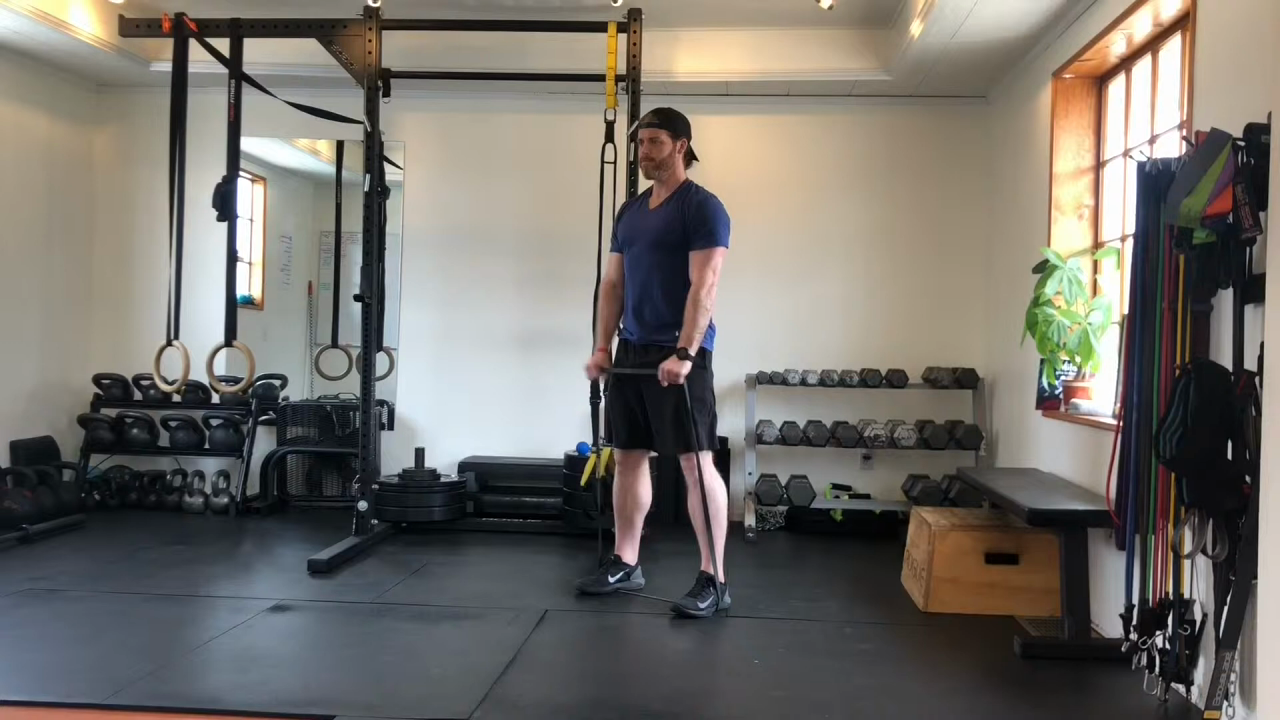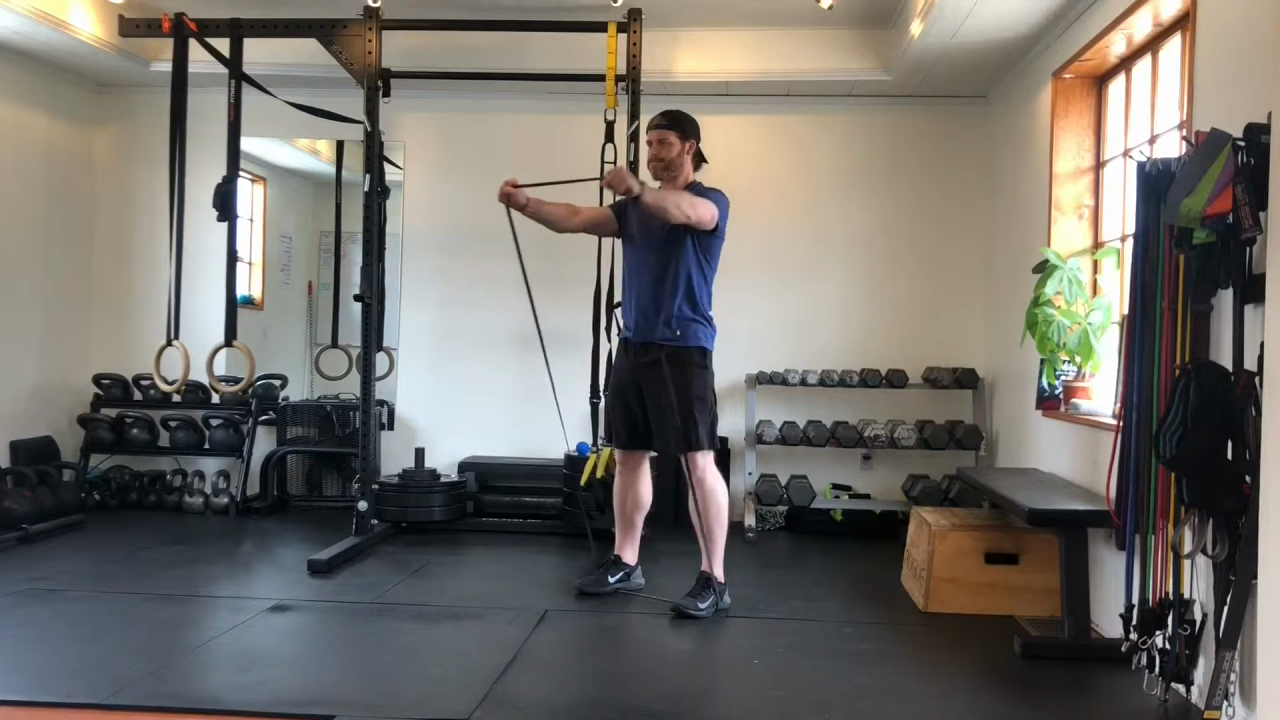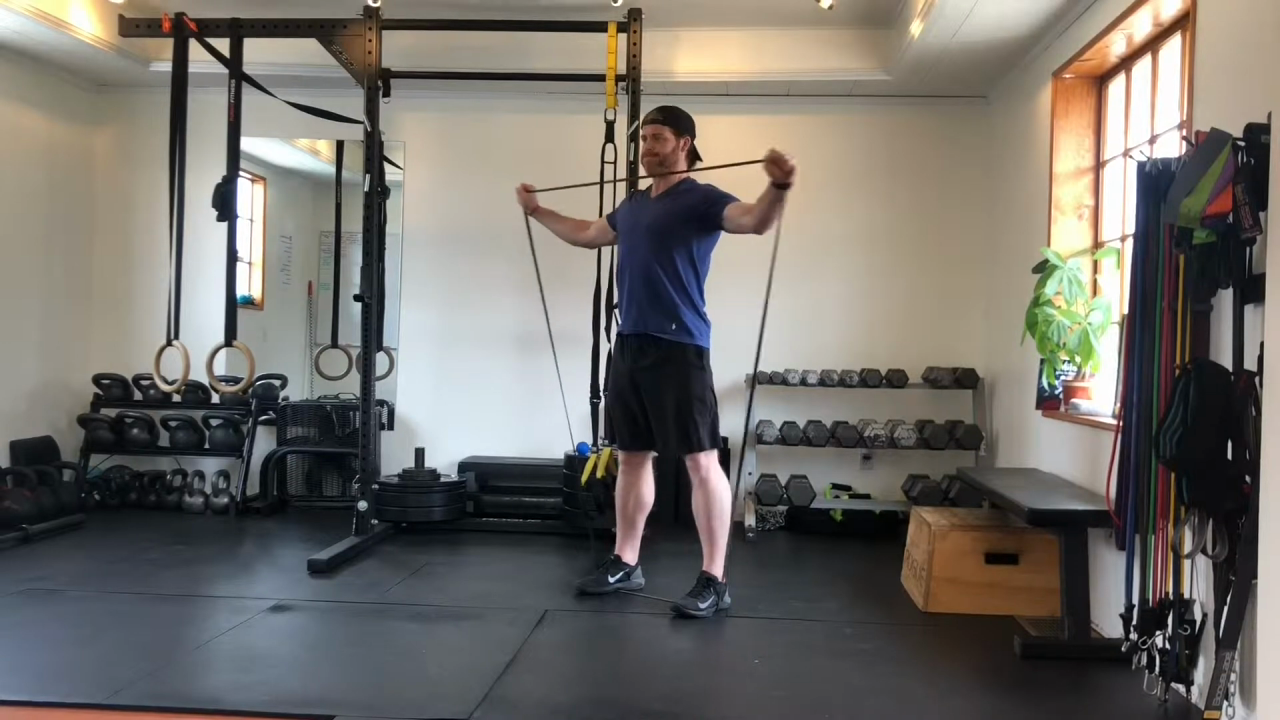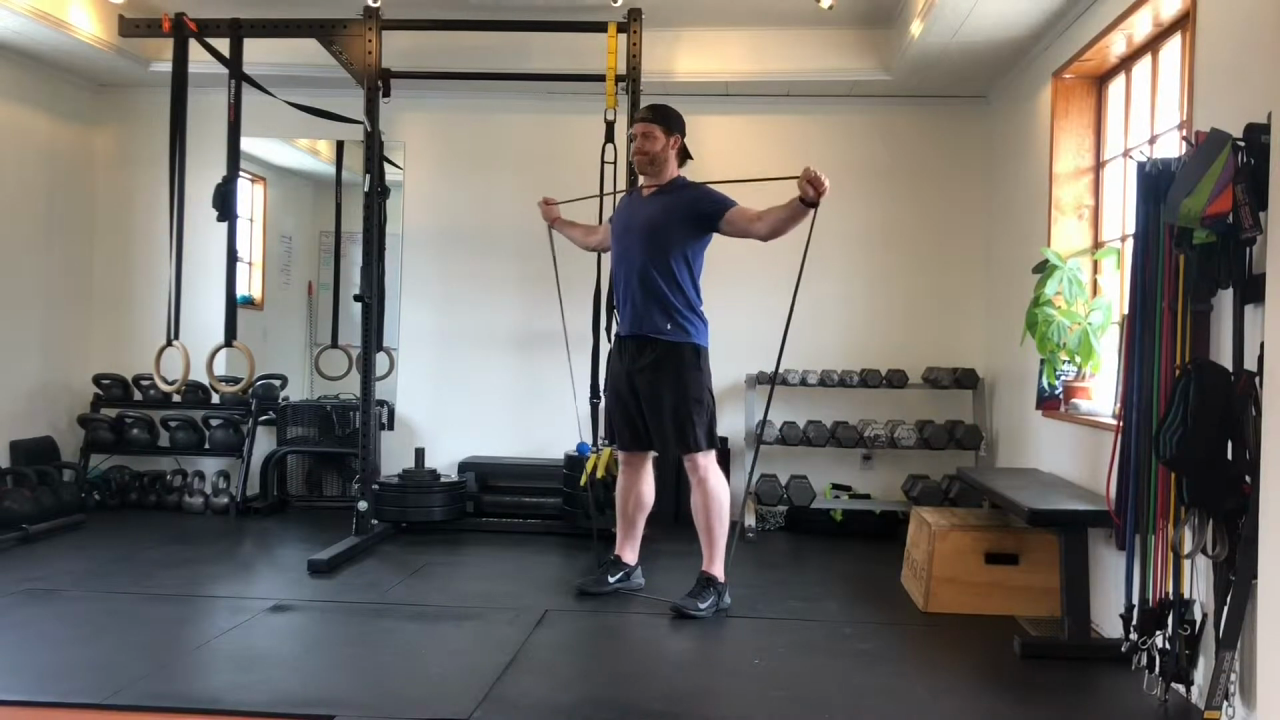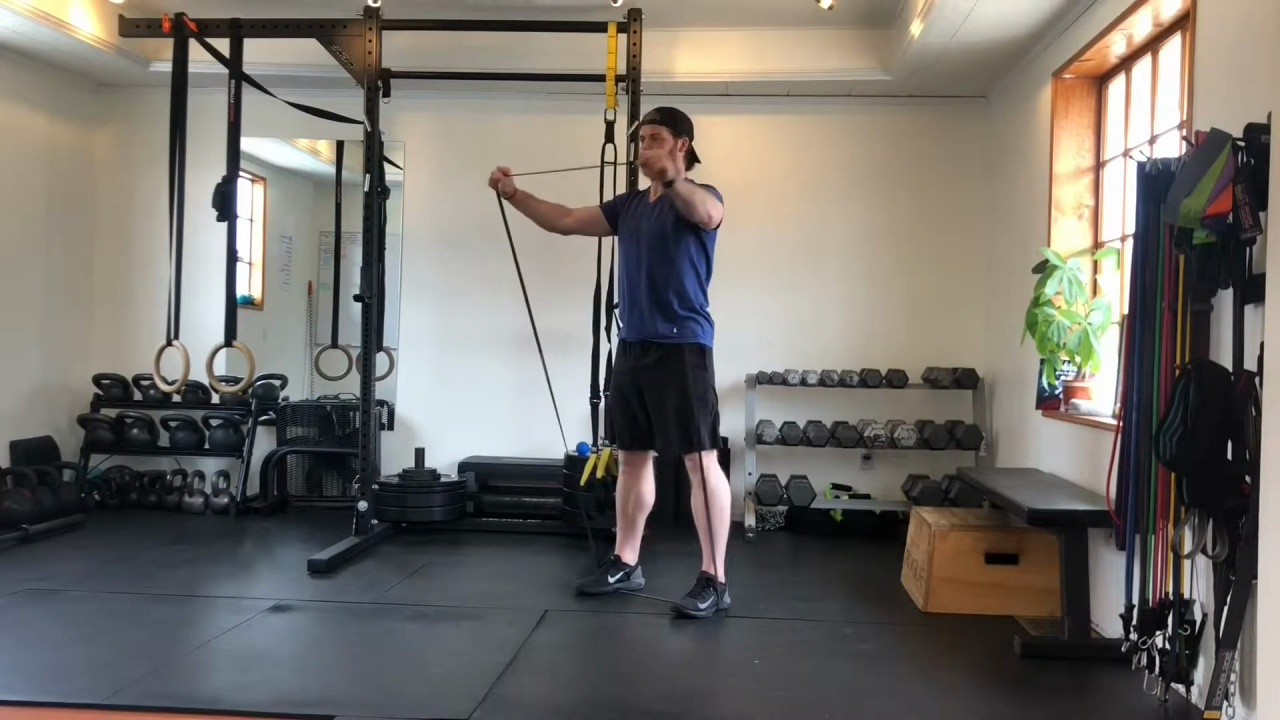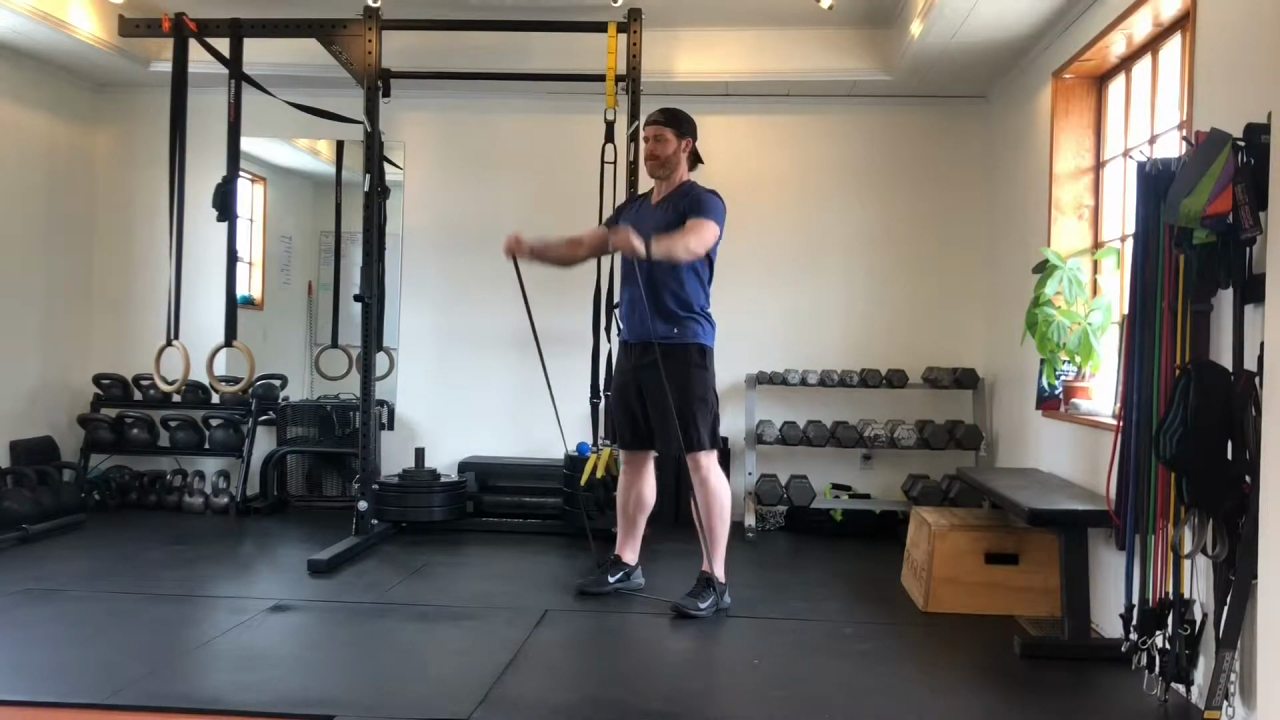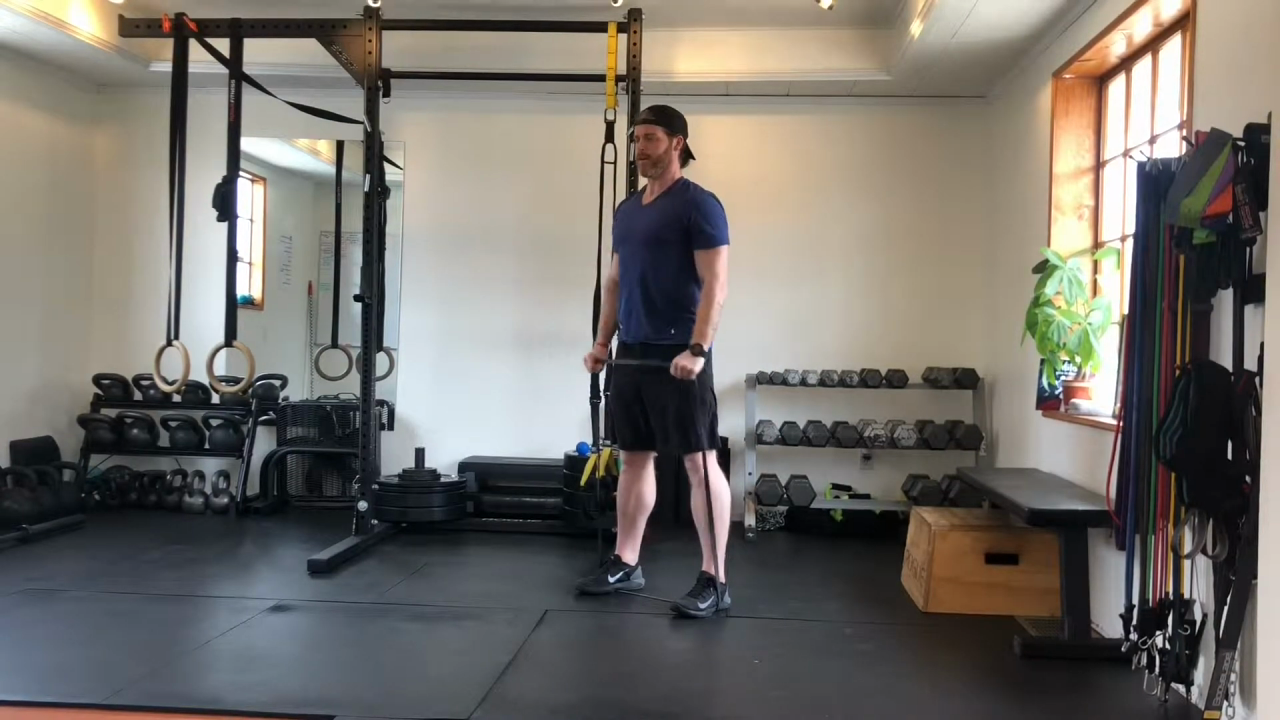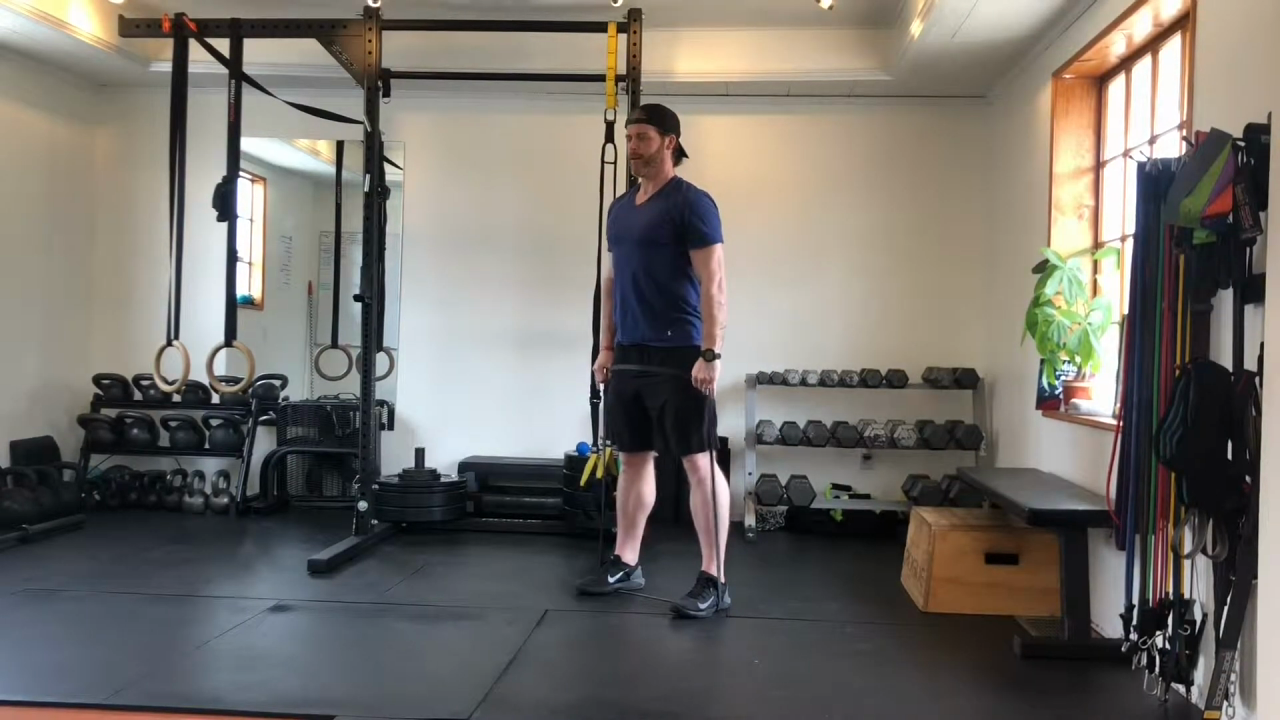
dt=0.5s
person 1, frame 1
left shoulder: (702, 207)
right shoulder: (630, 210)
left elbow: (703, 286)
right elbow: (613, 282)
left wrist: (686, 352)
right wrist: (601, 344)
left hip: (680, 355)
right hip: (632, 350)
left knee: (695, 462)
right knee: (627, 458)
left ankle: (713, 579)
right ankle: (624, 562)
person 1, frame 2
left shoulder: (709, 201)
right shoulder: (631, 209)
left elbow: (683, 211)
right elbow: (574, 218)
left wrist: (639, 190)
right wrist: (524, 203)
left hip: (683, 348)
right hip: (633, 346)
left knee: (698, 462)
right knee: (629, 457)
left ankle: (714, 579)
right ankle: (625, 562)
person 1, frame 3
left shoulder: (698, 199)
right shoulder: (634, 203)
left elbow: (753, 219)
right elbow: (587, 235)
left wrist: (777, 186)
right wrist: (537, 212)
left hip: (679, 347)
right hip: (629, 345)
left knee: (700, 460)
right knee: (632, 457)
left ankle: (714, 581)
right ankle: (624, 563)
person 1, frame 4
left shoulder: (695, 200)
right shoulder: (629, 204)
left elbow: (760, 225)
right elbow: (600, 239)
left wrist: (804, 202)
right wrist: (558, 222)
left hip: (675, 346)
right hip: (627, 345)
left knee: (699, 461)
right knee: (631, 458)
left ankle: (713, 579)
right ankle: (625, 562)
person 1, frame 5
left shoulder: (699, 197)
right shoulder: (629, 205)
left elbow: (708, 212)
right elbow: (565, 220)
left wrist: (671, 179)
right wrist: (514, 194)
left hip: (682, 346)
right hip: (632, 346)
left knee: (700, 460)
right knee: (632, 457)
left ankle: (714, 580)
right ankle: (625, 563)
person 1, frame 6
left shoulder: (704, 201)
right shoulder: (633, 209)
left elbow: (693, 243)
right elbow: (579, 248)
left wrist: (645, 246)
right wrist: (531, 248)
left hip: (683, 347)
right hip: (633, 347)
left knee: (701, 460)
right knee: (633, 457)
left ankle: (714, 579)
right ankle: (625, 563)
person 1, frame 7
left shoulder: (698, 204)
right shoulder: (627, 209)
left elbow: (715, 283)
left wrist: (698, 349)
right wrist: (602, 341)
left hip: (677, 353)
right hip: (632, 351)
left knee: (699, 461)
right knee: (633, 458)
left ankle: (713, 580)
right ankle: (625, 563)
person 1, frame 8
left shoulder: (691, 203)
right shoulder: (620, 208)
left elbow: (712, 283)
left wrist: (709, 353)
right wrist: (607, 347)
left hip: (677, 354)
right hip: (630, 353)
left knee: (698, 462)
right knee: (633, 458)
left ankle: (713, 579)
right ankle: (625, 563)
